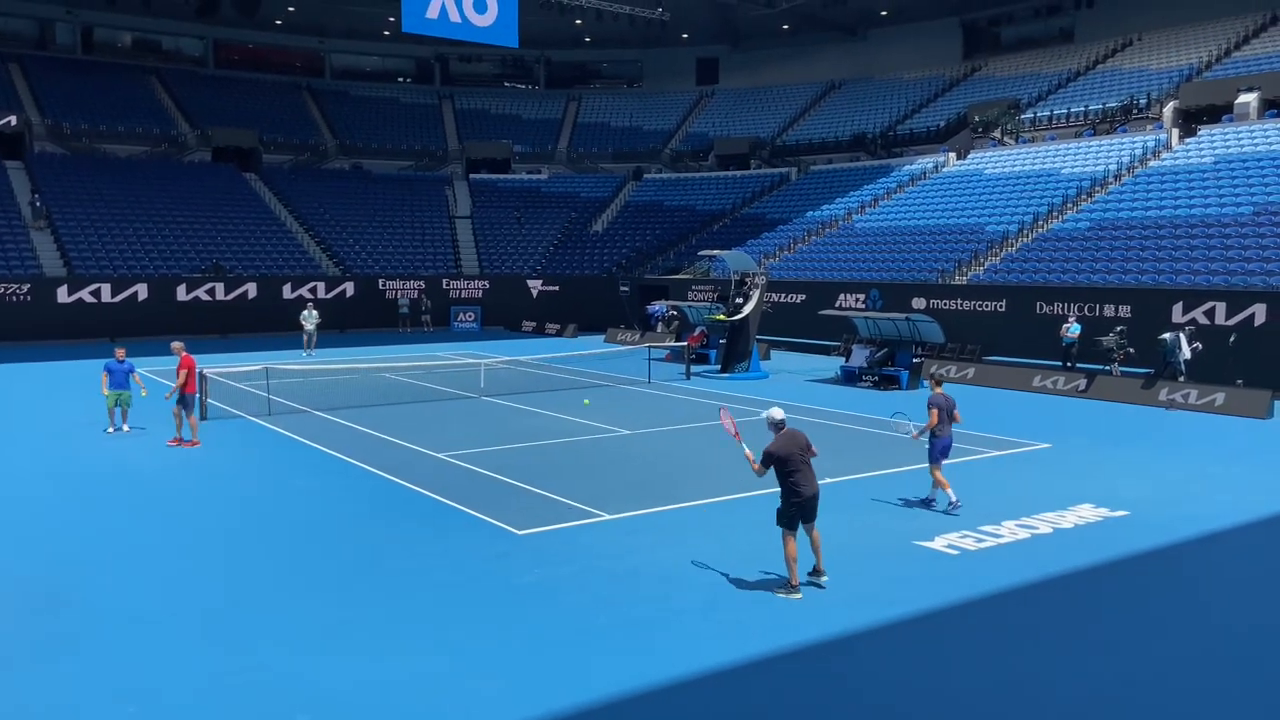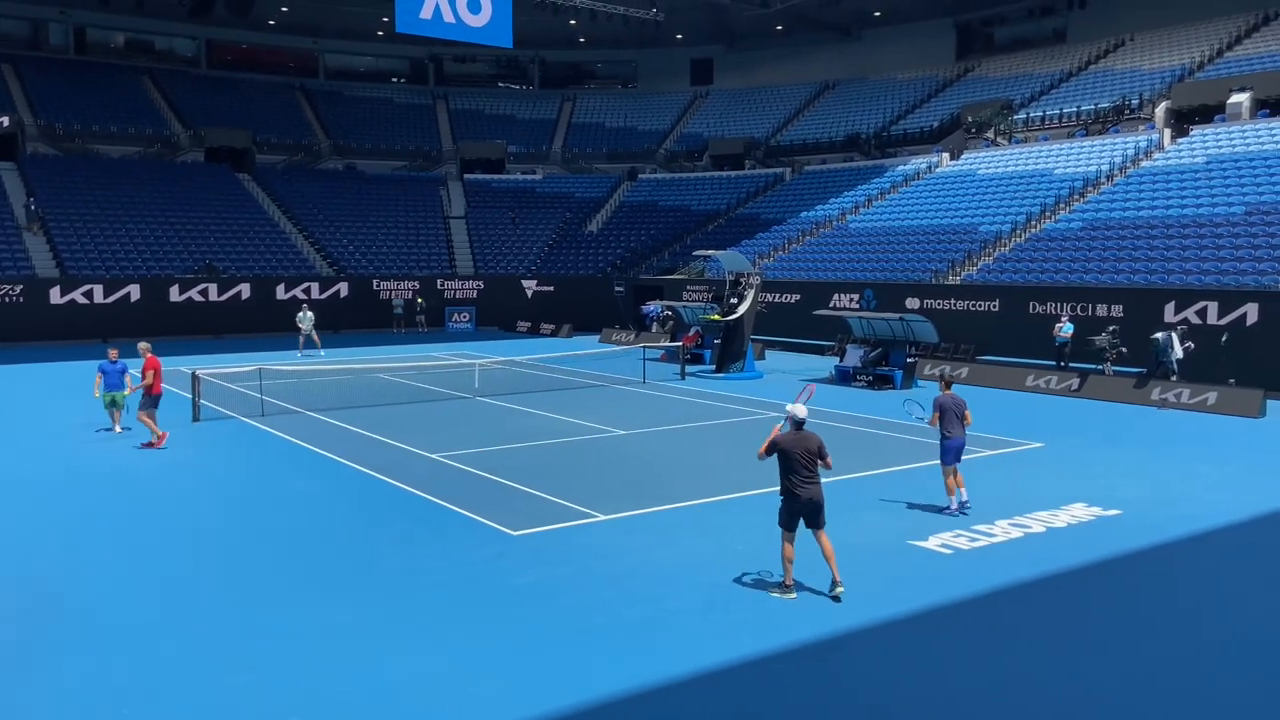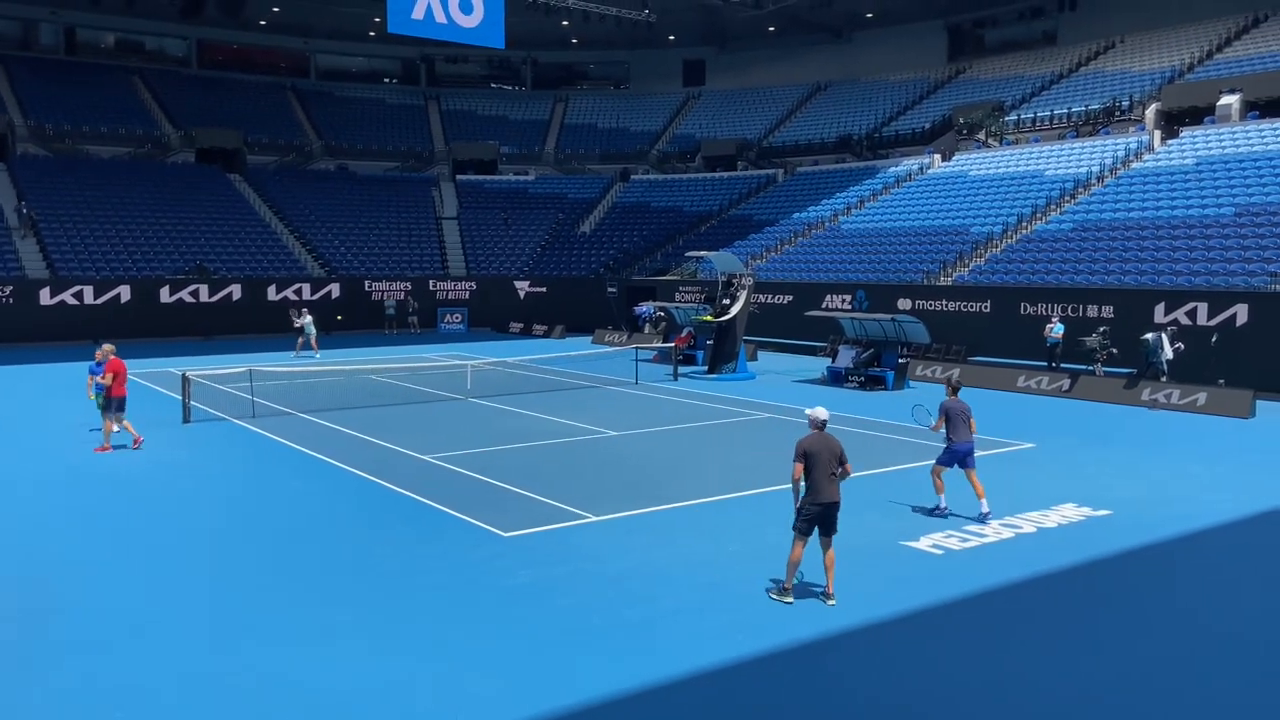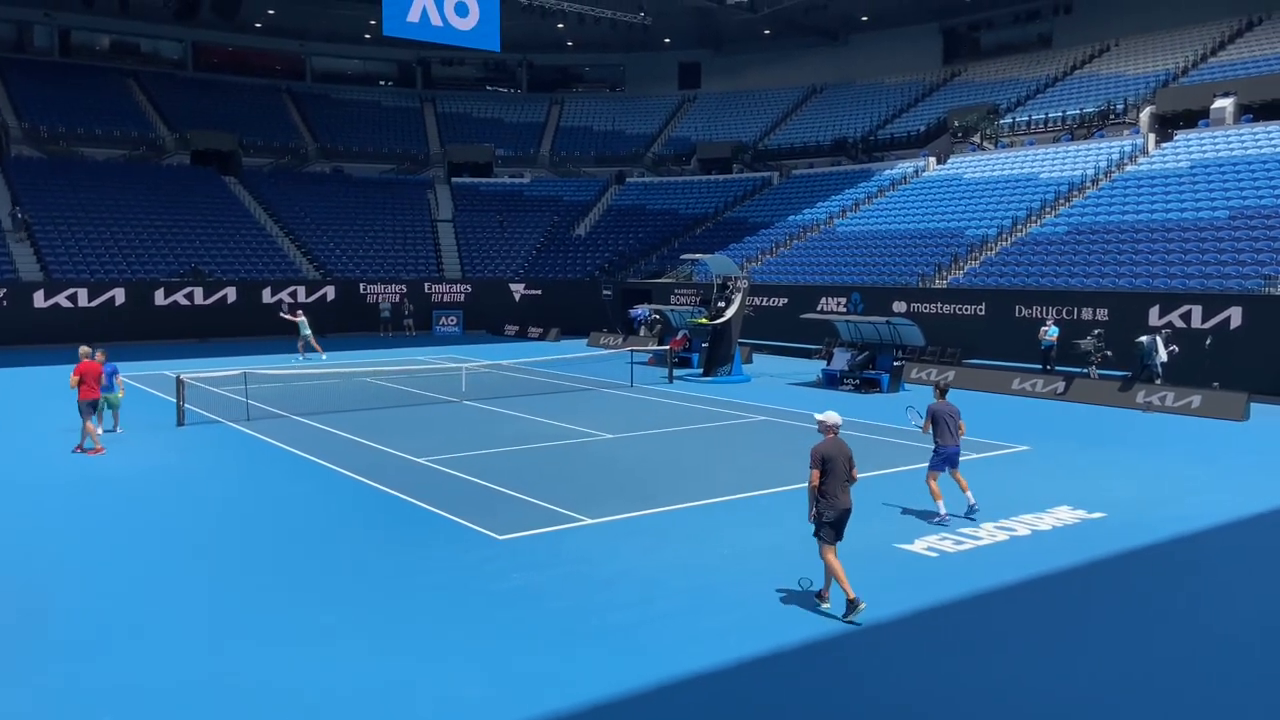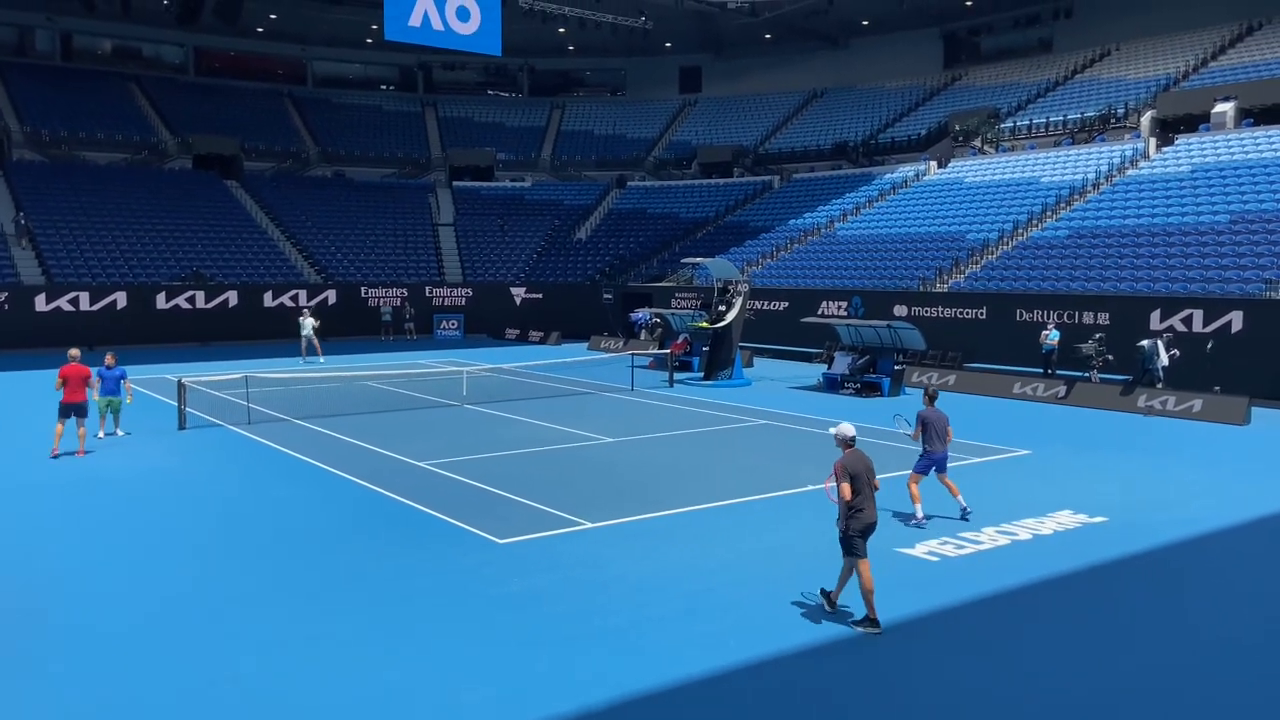
dt=0.4s
person 1, frame 1
left shoulder: (772, 450)
right shoulder: (799, 435)
left elbow: (759, 472)
right elbow: (814, 453)
left wrist: (750, 459)
left hip: (795, 497)
right hip: (813, 491)
left knee: (789, 537)
right knee: (810, 528)
left ankle: (793, 586)
right ankle: (819, 571)
person 1, frame 2
left shoulder: (780, 440)
right shoulder: (815, 439)
left elbow: (760, 455)
right elbow: (828, 465)
left wrist: (772, 435)
left hip: (793, 498)
right hip: (815, 495)
left knee: (787, 540)
right knee: (821, 537)
left ankle: (788, 586)
right ankle: (837, 581)
person 1, frame 3
left shoulder: (804, 443)
right shoulder: (835, 443)
left elbow: (796, 476)
right elbow: (847, 472)
left wrist: (796, 500)
left hip: (812, 501)
right hip: (833, 500)
left knee: (799, 543)
right knee: (827, 545)
left ankle: (786, 589)
right ankle: (829, 592)
person 1, frame 4
left shoulder: (819, 449)
right shoulder: (845, 447)
left elbow: (813, 483)
right elbow: (853, 477)
left wrist: (811, 508)
left hip: (828, 508)
right hip: (845, 506)
left knee: (827, 554)
right knee: (832, 551)
left ankle: (853, 599)
right ankle: (824, 594)
person 1, frame 5
left shoulder: (842, 464)
right shoulder: (864, 457)
left elbow: (845, 497)
right elbow: (876, 486)
left wrist: (841, 518)
left hip: (855, 521)
right hip: (871, 518)
left knee: (862, 569)
right knee: (849, 560)
left ankle: (872, 619)
right ankle: (832, 598)
